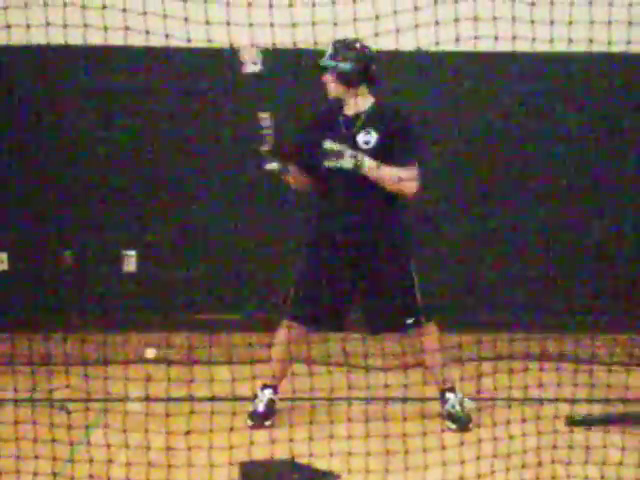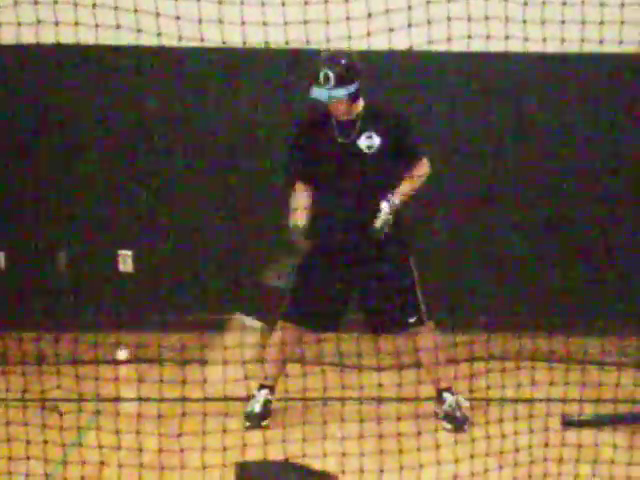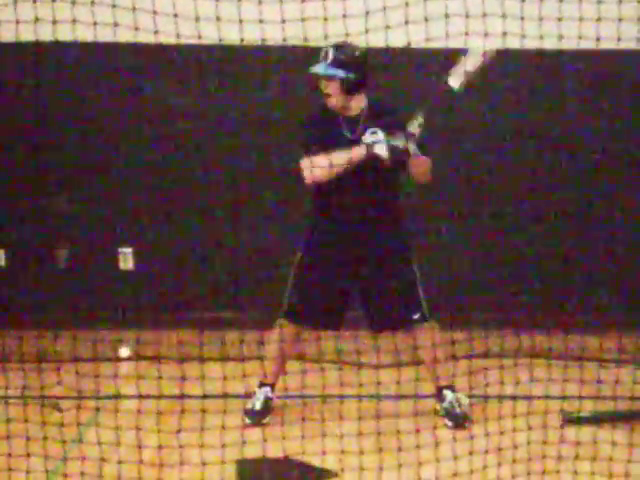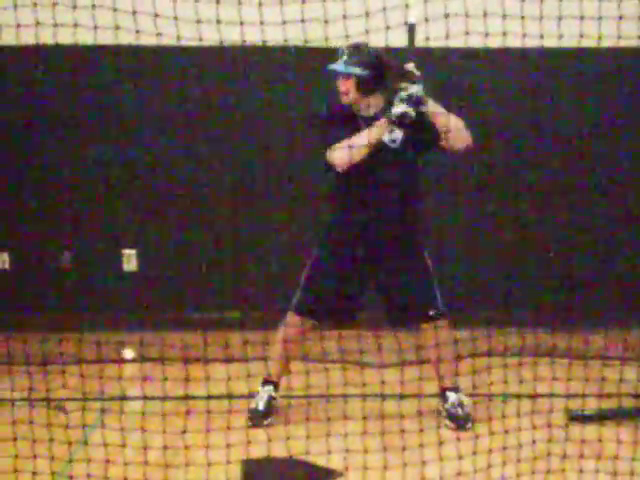
dt=0.5s
person 1, frame 1
left shoulder: (393, 121)
right shoulder: (322, 123)
left elbow: (410, 184)
right elbow: (307, 180)
left wrist: (359, 162)
right wrist: (283, 168)
left hip: (383, 243)
right hip: (330, 241)
left knee: (417, 321)
right knee: (296, 319)
left ankle: (449, 395)
right ankle: (269, 393)
person 1, frame 2
left shoulder: (389, 122)
right shoulder: (311, 129)
left elbow: (420, 168)
right elbow: (303, 185)
left wrist: (393, 202)
right wrist: (300, 220)
left hip: (382, 244)
right hip: (327, 244)
left knee: (416, 321)
right knee: (292, 320)
left ankle: (446, 396)
right ankle: (264, 393)
person 1, frame 3
left shoulder: (389, 118)
right shoulder: (317, 122)
left elbow: (423, 174)
right elbow: (311, 172)
left wrist: (411, 146)
right wrist: (367, 148)
left hip: (384, 241)
right hip: (328, 243)
left knee: (419, 318)
right knee: (292, 319)
left ankle: (447, 392)
right ankle: (266, 390)
person 1, frame 4
left shoulder: (409, 117)
right shoulder: (336, 119)
left elbow: (462, 141)
right elbow: (341, 158)
left wrist: (424, 102)
right wrist: (386, 121)
left hip: (397, 241)
right hip: (344, 240)
left knee: (433, 316)
right knee: (300, 315)
left ankle: (451, 394)
right ankle: (269, 388)
